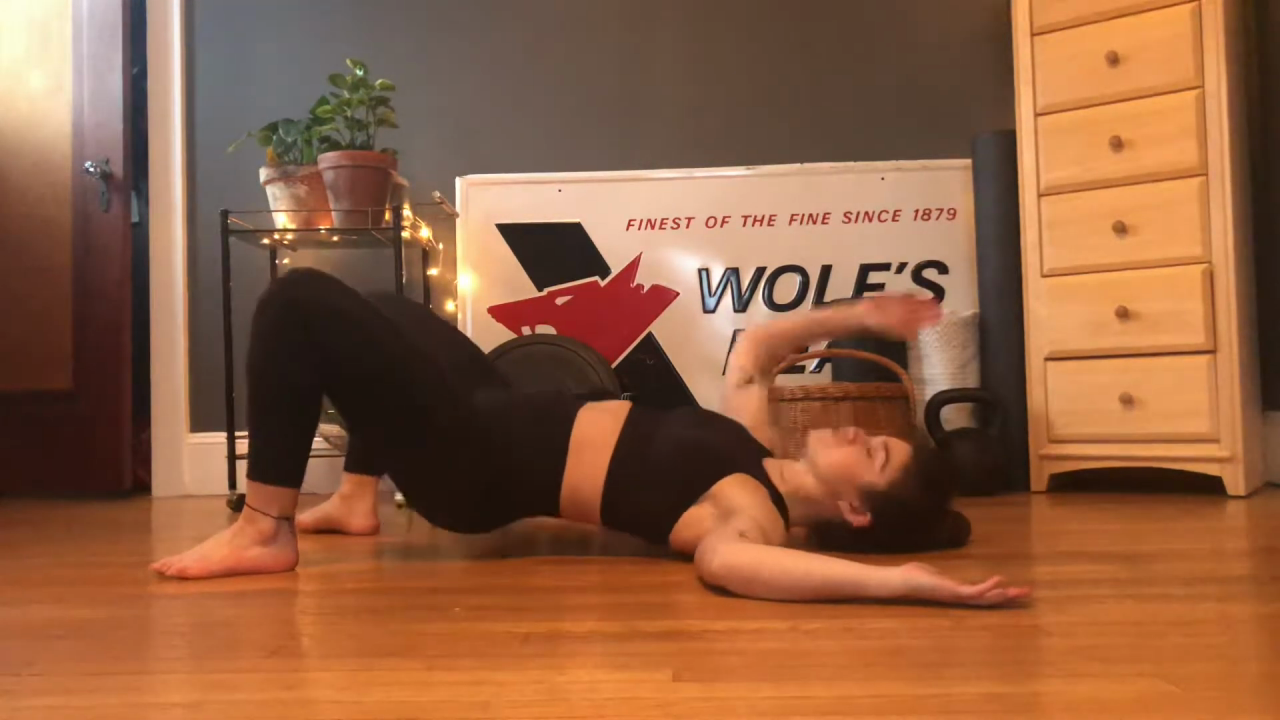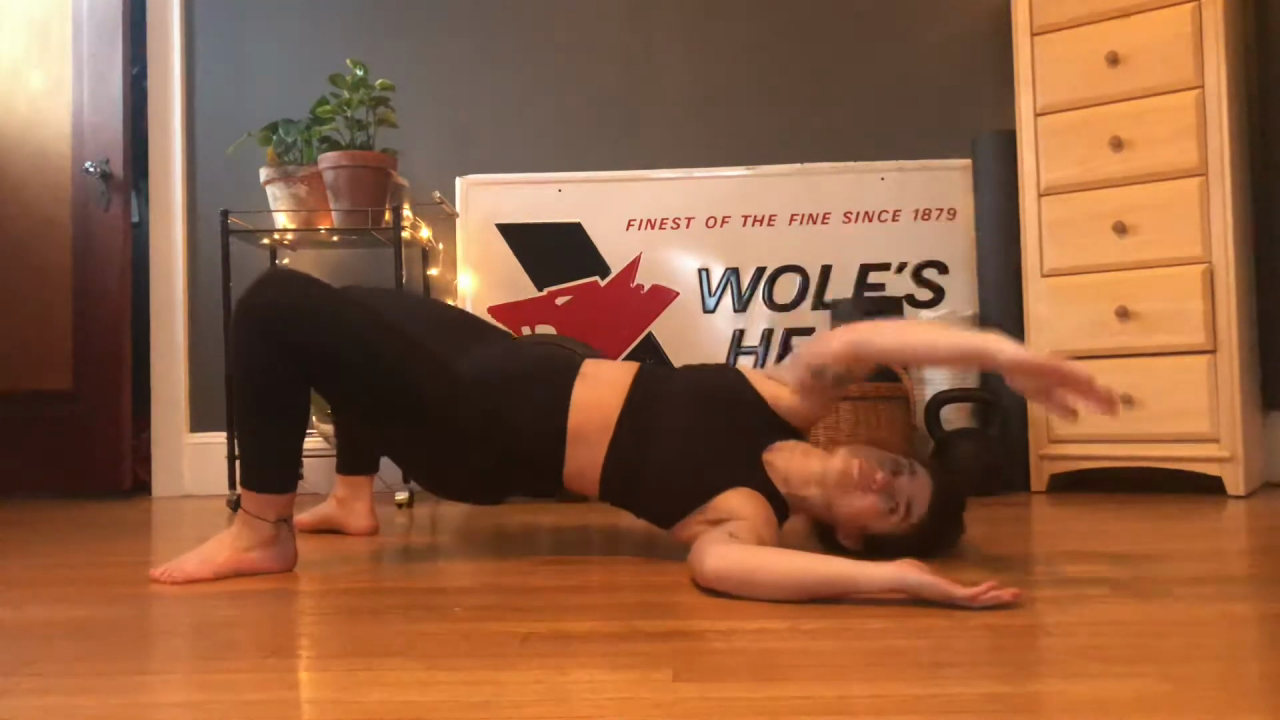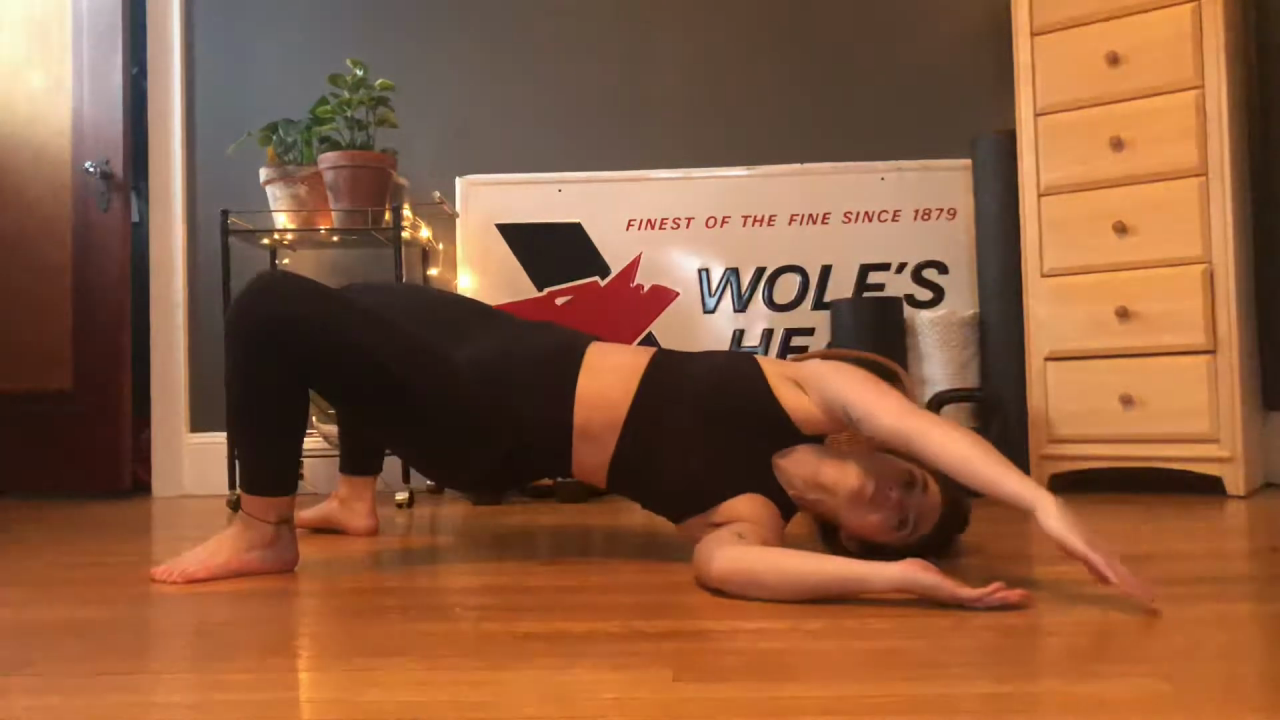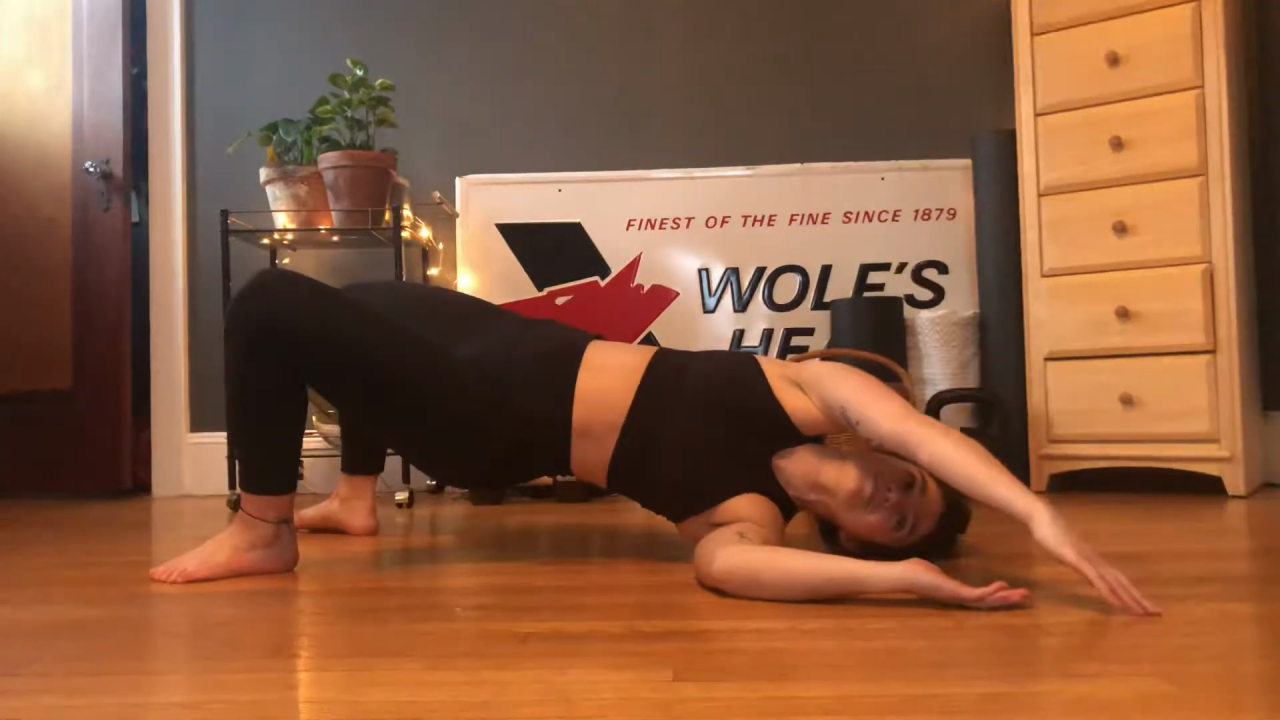
dt=0.5s
person 1, frame 1
left shoulder: (757, 515)
right shoulder: (758, 444)
left elbow: (724, 560)
right elbow: (755, 343)
left wrist: (901, 581)
right wrist: (860, 315)
left hip: (475, 465)
right hip: (501, 412)
left knee: (297, 299)
right knee: (386, 312)
left ankle: (262, 532)
right ankle: (355, 500)
person 1, frame 2
left shoulder: (748, 516)
right shoulder: (792, 405)
left elbow: (719, 566)
right elbow: (859, 341)
right wrist: (1002, 351)
left hip: (483, 439)
right hip: (511, 363)
left knee: (273, 305)
right knee: (356, 307)
left ankle: (260, 535)
right ankle: (351, 504)
person 1, frame 3
left shoulder: (752, 517)
right shoulder: (811, 402)
left elbow: (720, 565)
right elbow: (924, 424)
right wrist: (1044, 499)
left hip: (491, 429)
right hip: (521, 346)
left knee: (269, 308)
right knee: (356, 305)
left ankle: (261, 535)
right ankle: (353, 501)
person 1, frame 4
left shoulder: (750, 517)
right shoulder: (815, 397)
left elbow: (723, 566)
right elbow: (920, 426)
right wrist: (1034, 510)
left hip: (493, 427)
right hip: (523, 344)
left knee: (268, 306)
right knee: (359, 303)
left ankle: (261, 536)
right ankle: (355, 502)
